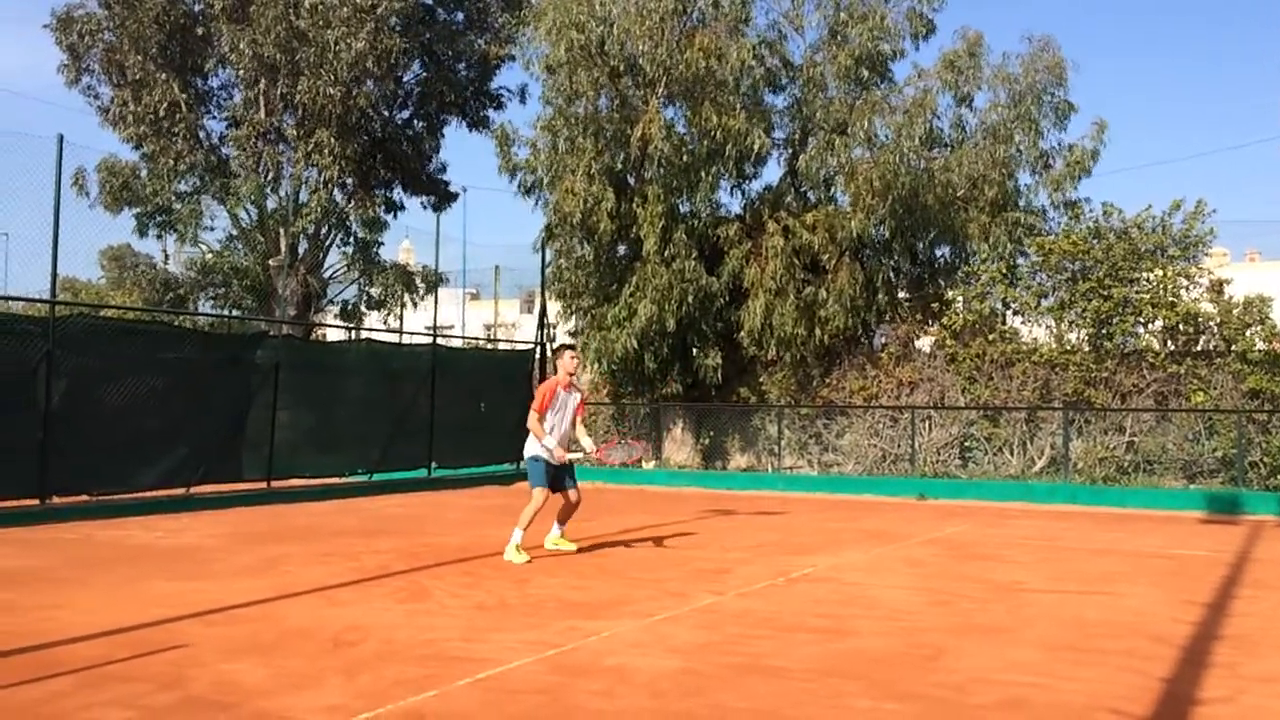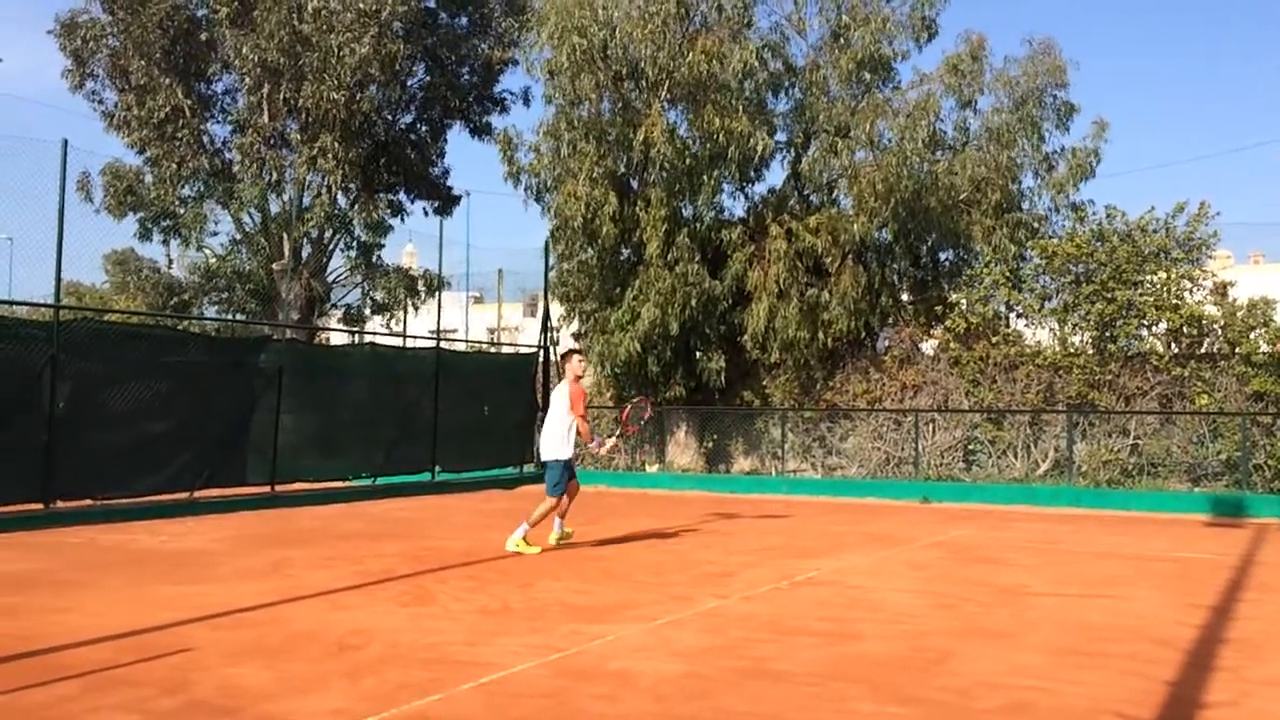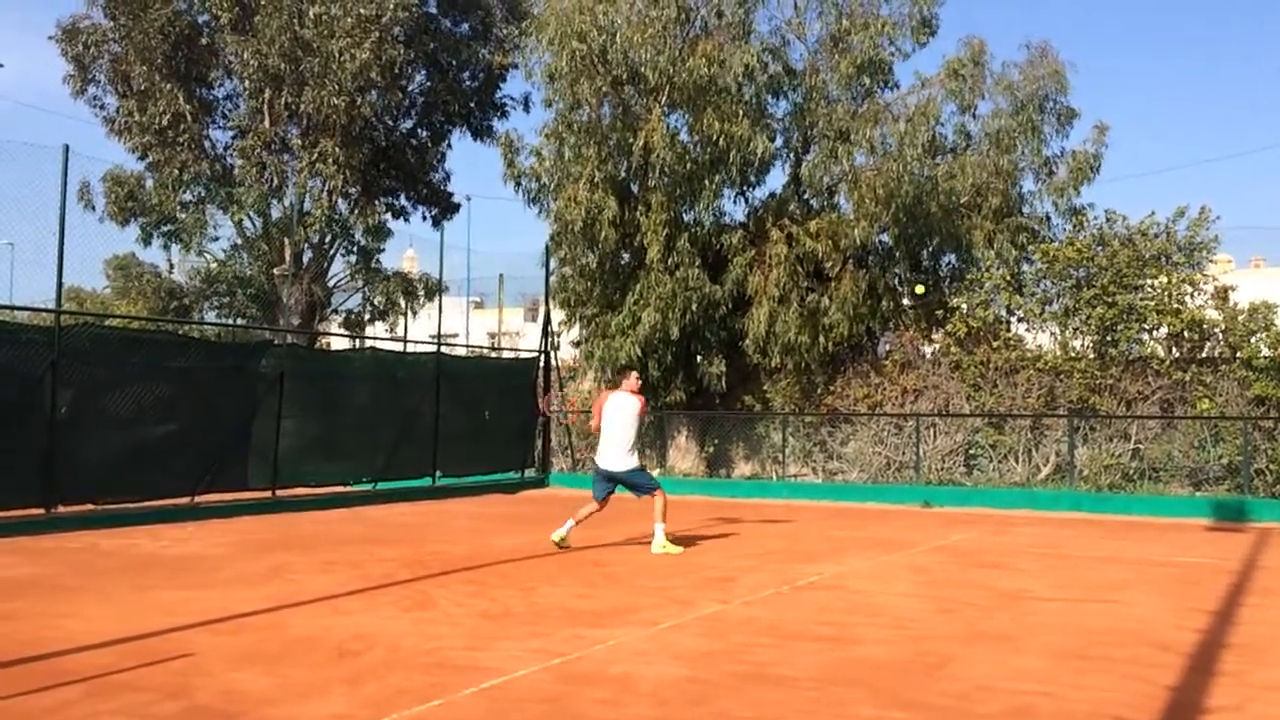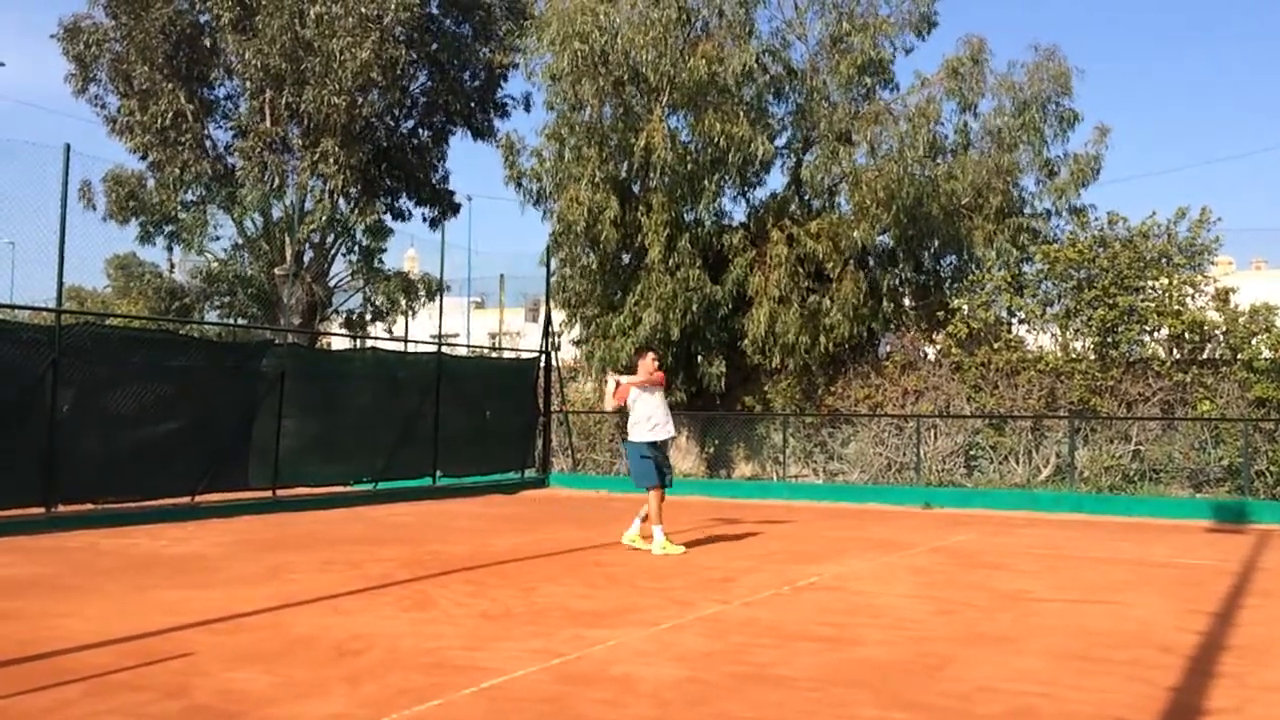
dt=0.5s
person 1, frame 1
left shoulder: (578, 393)
right shoulder: (548, 388)
left elbow: (578, 426)
right elbow: (532, 422)
left wrist: (588, 444)
right wrist: (553, 447)
left hip: (560, 455)
right hip: (538, 453)
left knee: (574, 498)
right knee: (540, 498)
left ankle: (555, 536)
right ankle: (513, 546)
person 1, frame 2
left shoulder: (561, 388)
right shoulder: (577, 390)
right elbow: (582, 427)
left wrist: (599, 441)
right wrist: (597, 444)
left hip: (558, 451)
right hip: (557, 454)
left knee: (572, 487)
right knee: (553, 501)
left ankle: (558, 532)
right ankle: (517, 539)
person 1, frame 3
left shoulder: (605, 397)
right shoulder: (639, 402)
left elbow: (594, 427)
left hip: (603, 462)
right hip: (625, 465)
left knee: (597, 503)
right knee: (658, 495)
left ankle: (562, 533)
right ankle: (660, 541)
person 1, frame 4
left shoulder: (658, 378)
right shoulder: (626, 387)
left elbow: (643, 380)
right elbow: (610, 407)
left wrist: (621, 377)
right wrist: (612, 383)
left hip: (659, 445)
right hip: (640, 445)
left knee: (659, 495)
right knee: (654, 492)
left ankle: (632, 534)
right ankle: (660, 542)
